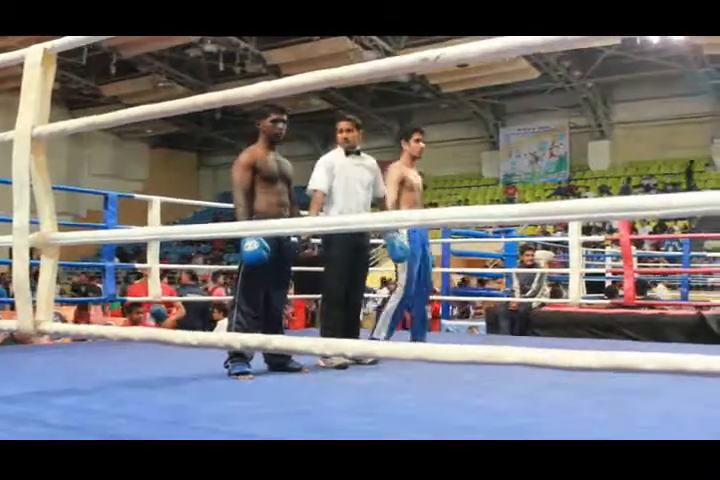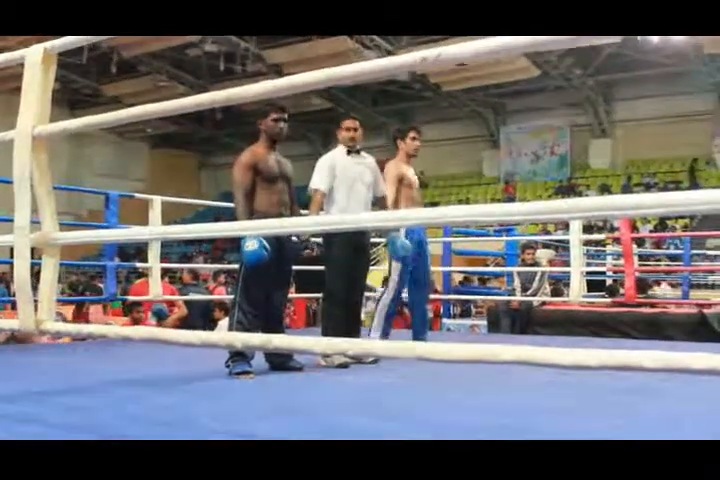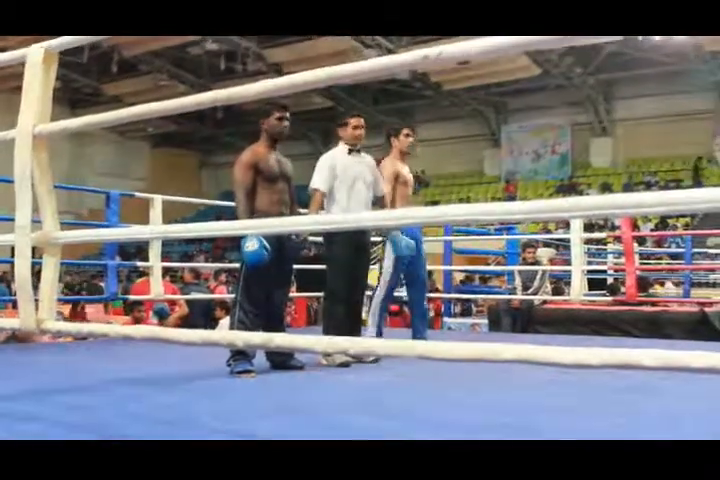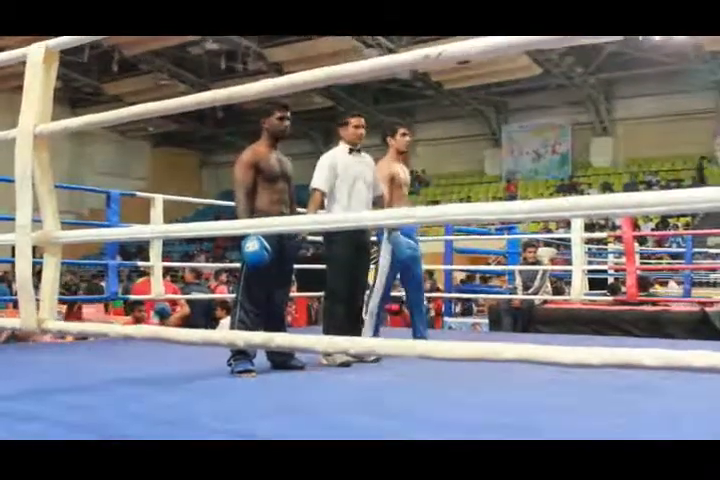
dt=0.1s
person 1, frame 1
left shoulder: (285, 163)
right shoulder: (248, 157)
right elbow: (240, 196)
left hip: (283, 233)
left knee: (277, 299)
right knee: (248, 298)
left ankle: (277, 355)
right ankle: (237, 358)
person 1, frame 2
left shoulder: (286, 163)
right shoulder: (249, 157)
right elbow: (241, 196)
right wrist: (247, 231)
left hip: (285, 233)
left knee: (277, 298)
right knee: (249, 297)
left ankle: (279, 355)
right ankle: (238, 358)
person 1, frame 3
left shoulder: (285, 162)
right shoulder: (250, 156)
right elbow: (241, 196)
right wrist: (247, 231)
left hip: (285, 232)
left knee: (278, 297)
right knee: (250, 296)
left ankle: (279, 354)
right ankle: (240, 357)
person 1, frame 4
left shoulder: (286, 161)
right shoulder: (251, 155)
right elbow: (242, 196)
left wrist: (299, 232)
right wrist: (248, 231)
left hip: (285, 231)
left knee: (279, 297)
right knee: (251, 296)
left ankle: (280, 354)
right ankle: (240, 356)
person 2, frame 1
left shoulder: (370, 163)
right shoulder: (328, 161)
left elbow: (380, 197)
right elbow: (318, 194)
left hip: (361, 234)
right hip: (336, 232)
left knee: (355, 292)
right knee: (333, 291)
person 2, frame 2
left shoulder: (370, 162)
right shoulder: (330, 160)
left elbow: (380, 196)
right elbow: (318, 194)
left hip: (361, 232)
right hip: (338, 232)
left knee: (356, 290)
right knee: (335, 290)
person 2, frame 3
left shoulder: (369, 162)
right shoulder: (330, 159)
left elbow: (379, 195)
right elbow: (318, 194)
left hip: (362, 231)
right hip: (339, 231)
left knee: (357, 289)
right knee: (336, 289)
person 2, frame 4
left shoulder: (368, 161)
right shoulder: (331, 158)
left elbow: (377, 196)
right elbow: (318, 193)
left hip: (362, 231)
right hip: (339, 231)
left knee: (358, 289)
right knee: (337, 289)
person 3, frame 1
left shoulder: (416, 176)
right shoulder: (396, 170)
right elbow: (390, 204)
left wrist: (424, 241)
left hip: (419, 231)
right hip: (405, 231)
left knee: (423, 287)
right knee: (406, 285)
left ankle: (419, 338)
right ankle: (380, 336)
person 3, frame 2
left shoulder: (412, 171)
right shoulder: (393, 167)
right elbow: (389, 203)
right wrist: (394, 234)
left hip: (418, 230)
right hip: (403, 229)
left knee: (422, 285)
right knee: (396, 285)
left ankle: (420, 337)
right ankle: (377, 336)
person 3, frame 3
left shoulder: (406, 169)
right shoulder: (389, 165)
right elbow: (386, 201)
right wrist: (394, 233)
left hip: (413, 227)
right hip: (399, 228)
left knee: (419, 283)
right knee: (388, 282)
left ankle: (420, 335)
right ankle: (372, 334)
person 3, frame 4
left shoulder: (404, 170)
right shoulder: (385, 166)
right elbow: (384, 203)
right wrist: (395, 235)
left hip: (408, 229)
right hip: (392, 230)
left knee: (416, 285)
right knee: (382, 284)
left ankle: (420, 335)
right ankle: (369, 336)
